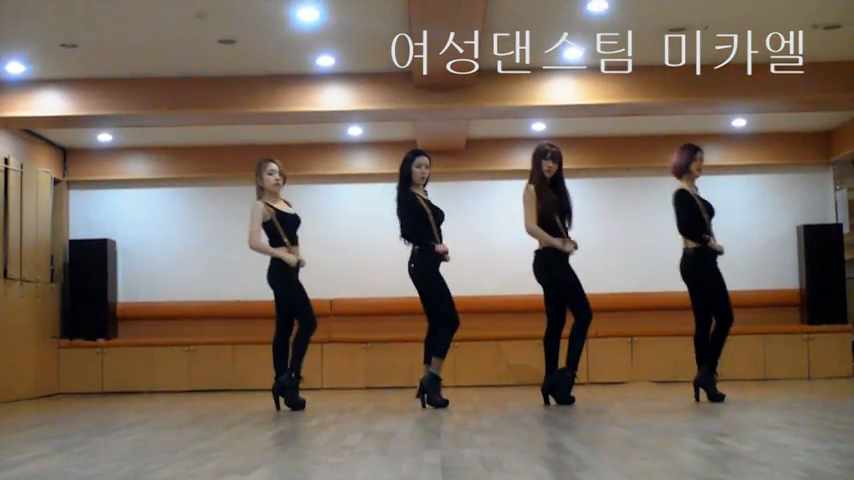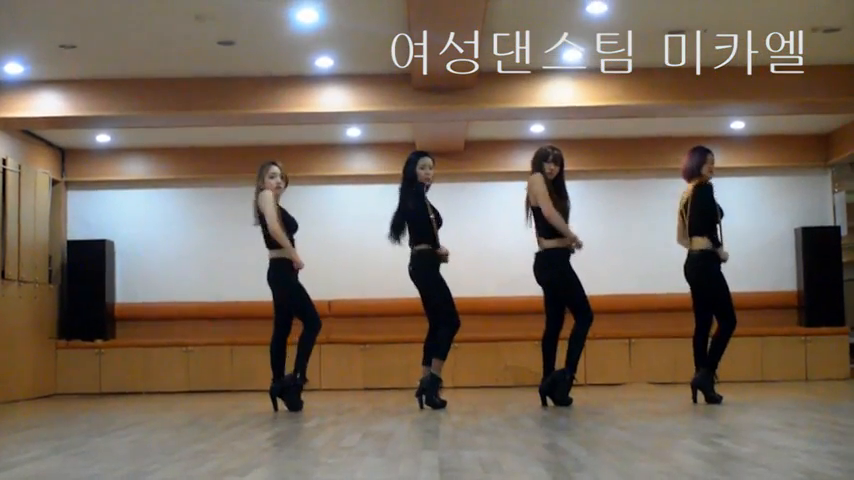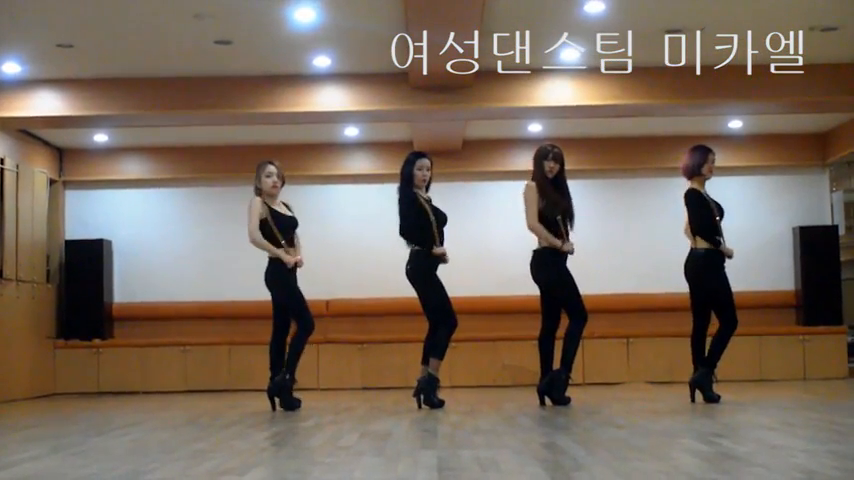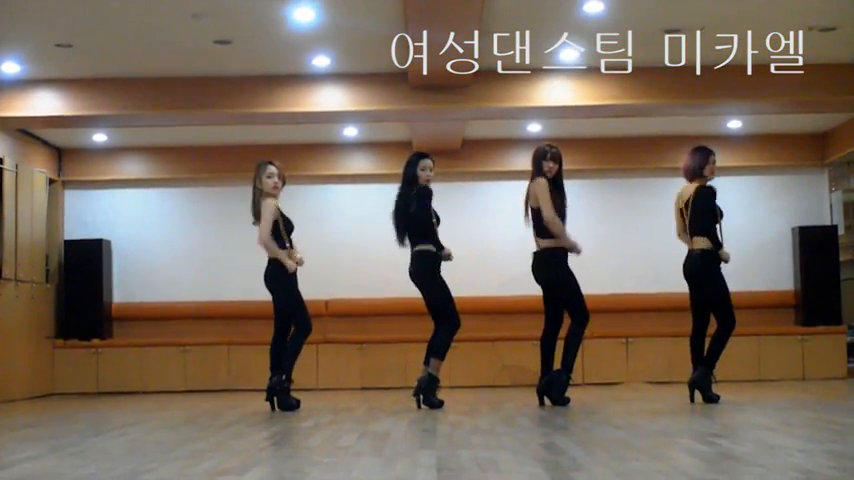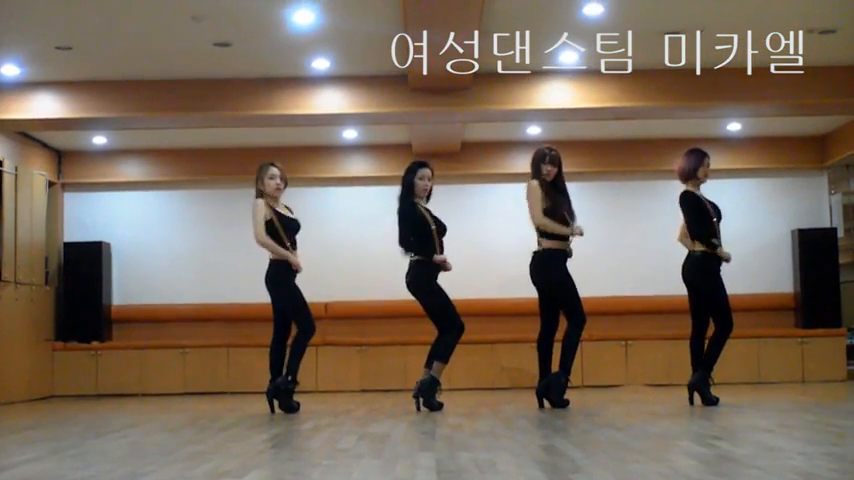
dt=0.4s
person 1, frame 1
left shoulder: (554, 190)
right shoulder: (533, 189)
right elbow: (531, 226)
left wrist: (567, 241)
right wrist: (561, 245)
left hip: (553, 261)
right hip: (551, 261)
left knee: (555, 322)
right knee: (583, 314)
left ankle: (552, 382)
right ankle: (567, 373)
person 1, frame 2
left shoulder: (552, 188)
right shoulder: (536, 180)
left elbow: (548, 229)
right elbow: (549, 213)
left wrist: (568, 238)
right wrist: (573, 237)
left hip: (549, 261)
right hip: (553, 261)
left knee: (553, 324)
right knee: (584, 315)
left ankle: (550, 382)
right ankle: (566, 374)
person 1, frame 3
left shoulder: (556, 190)
right shoulder: (533, 186)
left elbow: (558, 224)
right elbow: (533, 223)
left wrist: (564, 243)
right wrist: (560, 244)
left hip: (551, 261)
right hip: (548, 261)
left knee: (550, 323)
right knee: (578, 316)
left ankle: (547, 382)
right ankle: (561, 374)
person 1, frame 4
left shoulder: (551, 187)
right shoulder: (539, 183)
left elbow: (553, 222)
right elbow: (549, 218)
left wrist: (566, 241)
right wrist: (570, 243)
left hip: (549, 261)
right hip: (551, 260)
left knee: (553, 322)
right knee: (580, 316)
left ankle: (546, 382)
right ankle: (562, 375)
person 1, frame 5
left shoulder: (556, 191)
right shoulder: (535, 186)
left elbow: (553, 225)
right elbow: (538, 220)
left wrist: (569, 233)
right wrist: (571, 230)
left hip: (549, 262)
right hip: (549, 262)
left knee: (548, 325)
right knee: (577, 318)
left ankle: (545, 385)
right ankle: (560, 378)
person 2, frame 1
left shoulder: (693, 192)
right shoulder: (682, 194)
right elbow: (685, 228)
left wrist: (709, 242)
right wrist: (711, 243)
left hip: (699, 261)
right hip: (698, 261)
left knee: (703, 322)
right knee: (724, 317)
left ankle: (705, 375)
right ankle: (706, 373)
person 2, frame 2
left shoulder: (687, 194)
right shoulder: (703, 188)
left elbow: (682, 236)
right elbow: (706, 225)
right wrist: (719, 249)
left hip: (695, 262)
right hip: (705, 262)
left knee: (703, 324)
right knee: (727, 320)
left ankle: (702, 377)
right ankle: (705, 374)
person 2, frame 3
left shoulder: (699, 193)
right shoulder: (693, 193)
right elbow: (702, 228)
right wrist: (723, 248)
left hip: (697, 262)
right hip: (706, 262)
left knee: (700, 323)
right knee: (728, 321)
left ankle: (700, 377)
right ankle: (704, 373)
person 2, frame 4
left shoulder: (684, 193)
right shoulder: (705, 191)
left elbow: (682, 232)
right elbow: (706, 227)
right wrist: (721, 251)
left hip: (694, 261)
right hip: (705, 262)
left knee: (700, 323)
right knee: (726, 320)
left ankle: (699, 376)
right ankle: (703, 373)
person 2, frame 5
left shoulder: (696, 197)
right shoulder: (689, 196)
left elbow: (684, 236)
right elbow: (697, 231)
left wrist: (702, 250)
right wrist: (720, 251)
left hip: (696, 264)
right hip: (703, 265)
left knee: (699, 326)
right knee: (724, 323)
left ankle: (699, 379)
right ankle: (702, 376)
person 3, frame 1
left shoulder: (424, 197)
right shoulder: (407, 197)
left elbow: (431, 229)
right elbow: (408, 232)
left wrist: (440, 248)
right wrist: (433, 247)
left hip: (428, 264)
right hip: (423, 263)
left knee: (436, 323)
right knee: (449, 320)
left ankle: (428, 381)
right ankle: (432, 379)
person 3, frame 2
left shoulder: (417, 195)
right shoulder: (416, 192)
left elbow: (426, 228)
right elbow: (421, 221)
left wrist: (437, 249)
right wrist: (437, 248)
left hip: (425, 263)
right hip: (425, 263)
left knee: (437, 323)
right knee: (450, 321)
left ankle: (426, 382)
right ankle: (432, 380)
person 3, frame 3
left shoulder: (426, 200)
right shoulder: (409, 197)
left elbow: (436, 227)
right elbow: (406, 230)
left wrist: (440, 251)
right wrist: (431, 249)
left hip: (426, 266)
right hip: (421, 265)
left knee: (437, 323)
right knee: (447, 321)
left ankle: (424, 382)
right ankle: (430, 380)
person 3, frame 4
left shoulder: (417, 197)
right shoulder: (421, 194)
right elbow: (423, 225)
left wrist: (439, 250)
right wrist: (441, 249)
left hip: (425, 264)
right hip: (426, 265)
left knee: (443, 322)
right knee: (450, 321)
left ankle: (425, 381)
right ankle: (430, 381)
person 3, frame 5
left shoulder: (425, 210)
right shoulder: (409, 207)
right elbow: (405, 241)
left wrist: (441, 260)
right wrist: (433, 257)
left hip: (426, 276)
right hip: (421, 276)
left knee: (447, 329)
right knee: (454, 326)
left ankle: (425, 384)
right ankle: (430, 382)
person 4, frame 1
left shoulder: (285, 204)
right shoulder: (261, 205)
right elbow: (254, 242)
left wrist: (297, 256)
right wrist: (283, 255)
left hip: (289, 270)
right hip: (281, 270)
left knee: (284, 329)
right knee: (308, 323)
left ankle: (283, 382)
right ankle: (290, 378)
person 4, frame 2
left shoulder: (277, 207)
right shoulder: (265, 197)
right elbow: (273, 227)
left wrist: (294, 256)
right wrist: (294, 255)
left hip: (285, 271)
right hip: (281, 271)
left knee: (282, 330)
right knee: (312, 322)
left ankle: (279, 384)
right ankle: (296, 378)
person 4, frame 3
left shoulder: (286, 206)
right shoulder: (258, 203)
left elbow: (294, 236)
right elbow: (254, 236)
left wrist: (298, 255)
right wrist: (282, 255)
left hip: (288, 272)
right hip: (278, 272)
left knee: (281, 330)
right knee: (306, 324)
left ankle: (277, 384)
right ankle: (285, 379)
person 4, frame 4
left shoulder: (274, 205)
right shoulder: (268, 203)
right elbow: (264, 239)
left wrist: (296, 255)
right wrist: (285, 260)
left hip: (285, 273)
right hip: (279, 273)
left knee: (283, 330)
right knee: (303, 326)
left ankle: (276, 384)
right ankle: (282, 381)
person 4, frame 5
left shoulder: (287, 209)
right shoulder: (261, 204)
right elbow: (261, 238)
left wrist: (292, 258)
right wrist: (290, 257)
left hip: (285, 273)
right hip: (279, 274)
left knee: (281, 332)
right knee: (306, 327)
left ankle: (277, 385)
right ankle: (287, 381)
